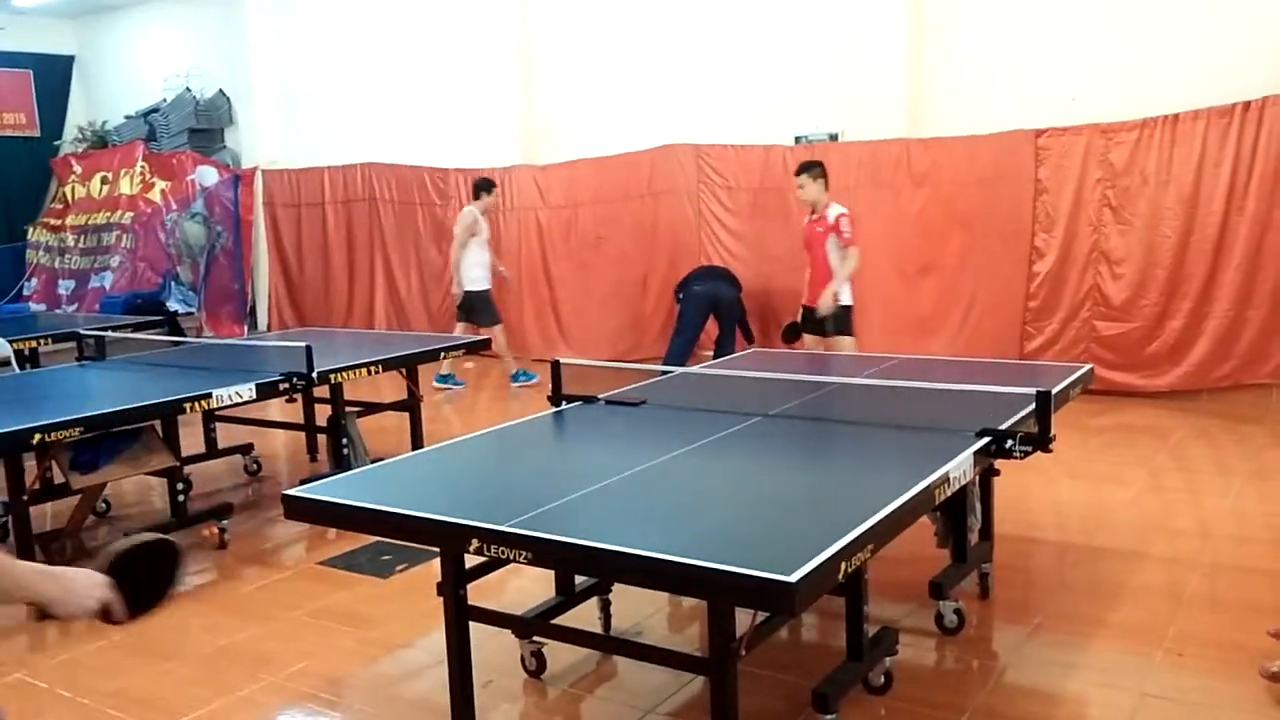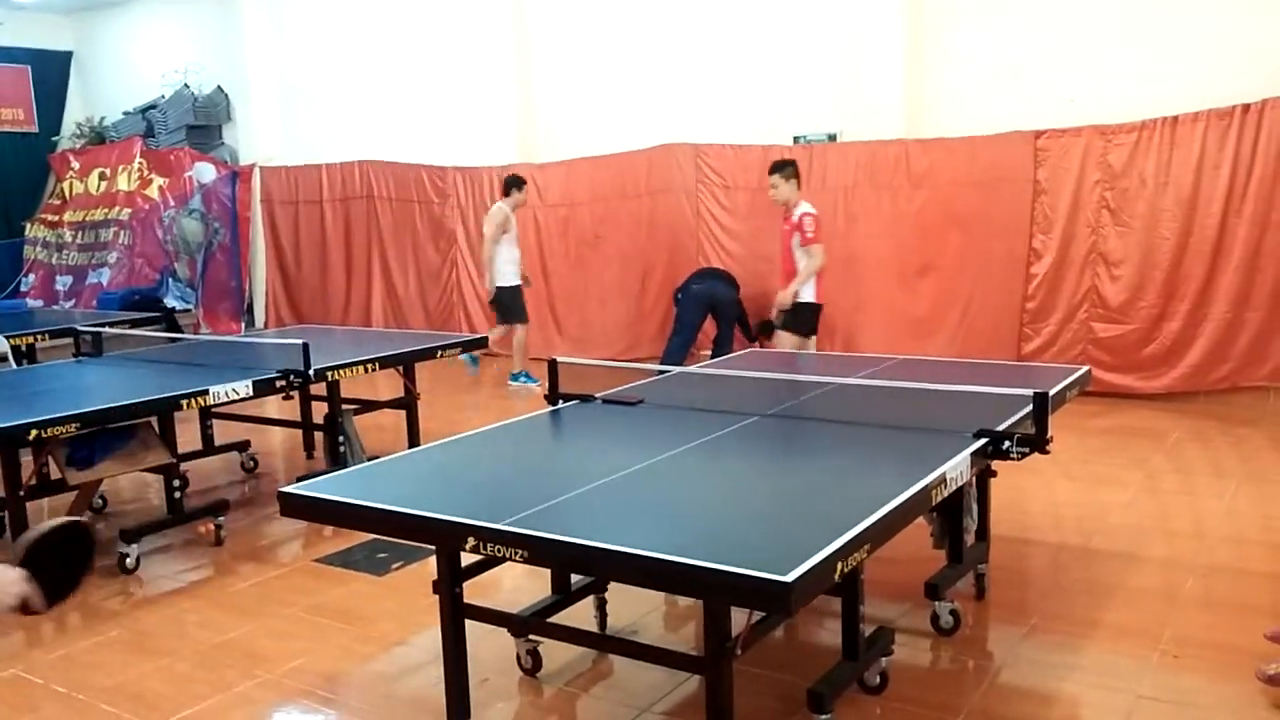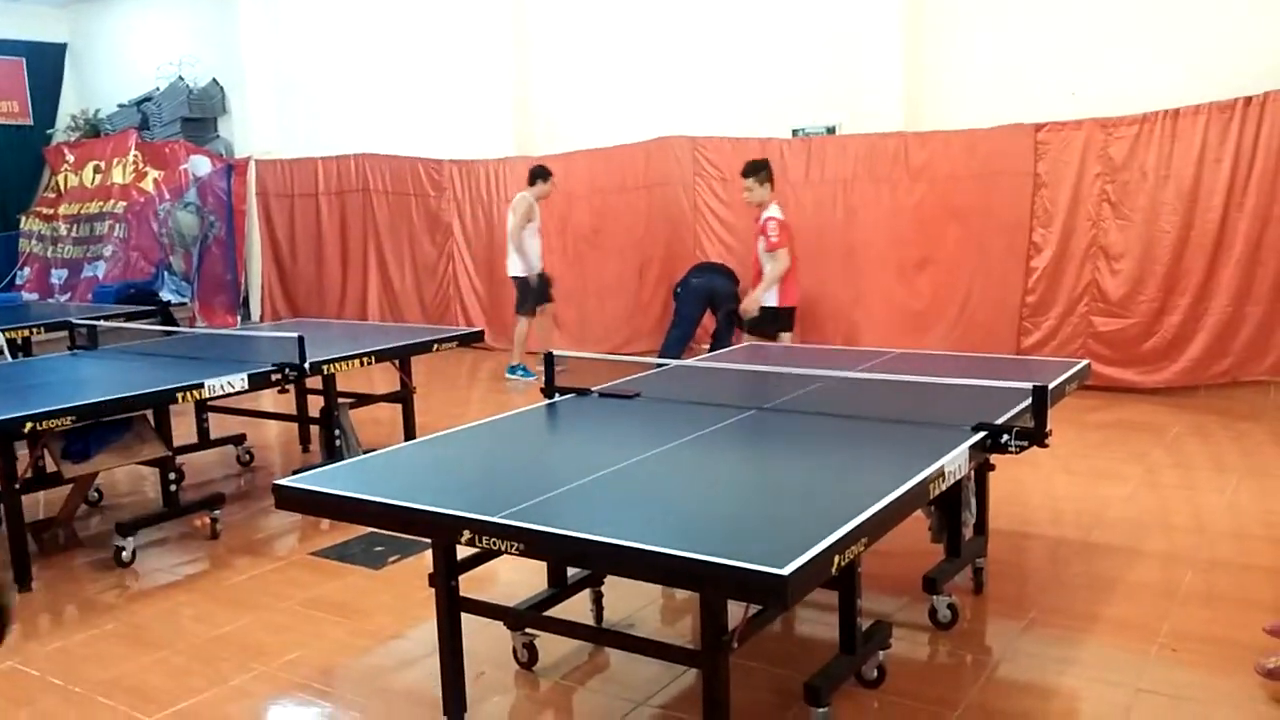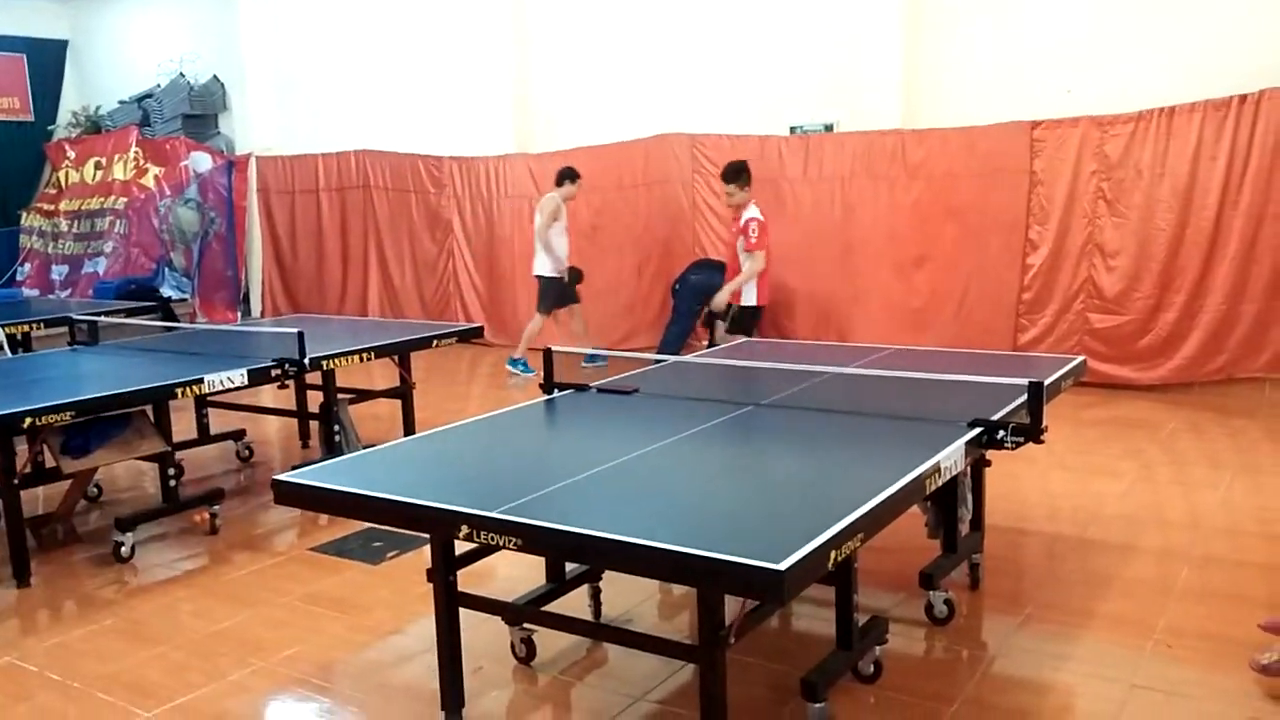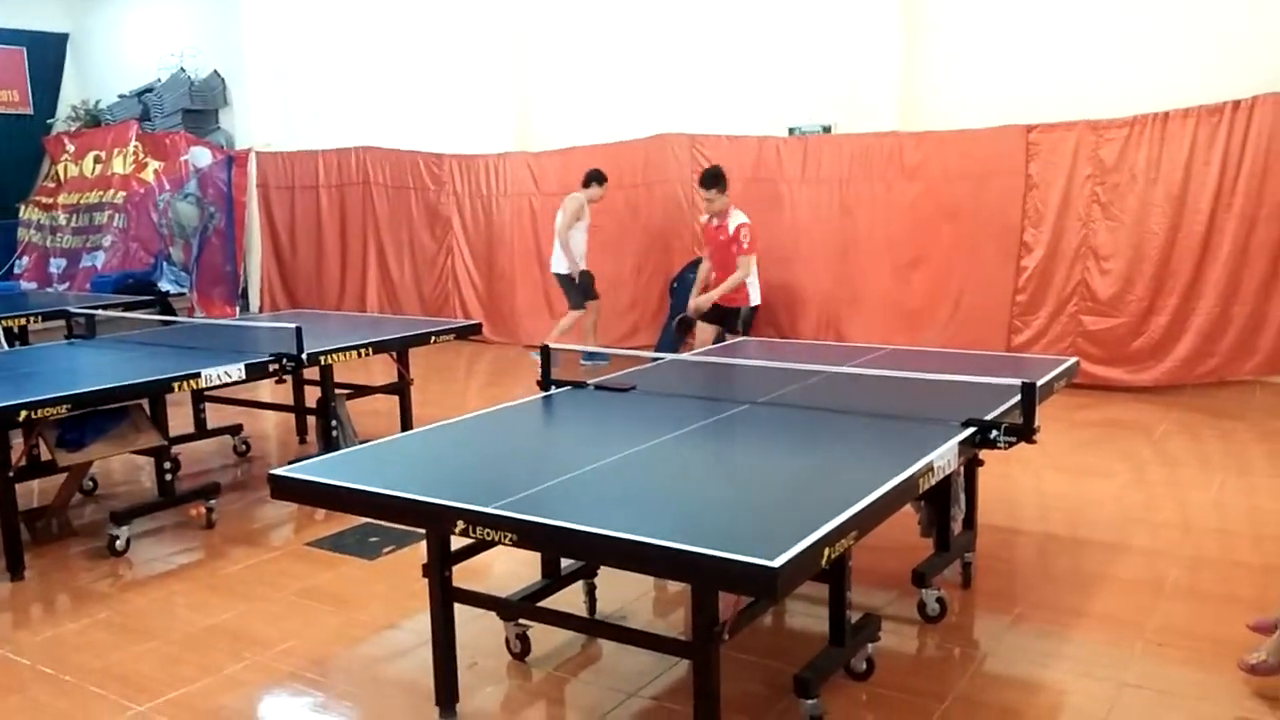
dt=0.2s
person 1, frame 1
left shoulder: (479, 217)
right shoulder: (469, 216)
right elbow: (455, 251)
left wrist: (498, 267)
right wrist: (456, 284)
left hip: (475, 285)
right hip: (474, 286)
left knee: (462, 329)
right knee: (496, 328)
left ankle: (444, 374)
right ankle: (515, 373)
person 1, frame 2
left shoulder: (506, 213)
right shoulder: (501, 213)
right elbow: (488, 248)
left wrist: (520, 270)
right wrist: (489, 281)
left hip: (508, 279)
right hip: (505, 281)
left knee: (506, 326)
right knee: (521, 324)
left ankle: (473, 354)
right ankle: (518, 373)
person 1, frame 3
left shoulder: (530, 202)
right shoulder: (525, 202)
right elbow: (515, 236)
right wrist: (530, 267)
left hip: (530, 270)
right hip: (524, 271)
left knee: (545, 308)
right knee: (526, 317)
right ankle: (515, 366)
person 1, frame 4
left shoulder: (558, 203)
right shoulder: (552, 201)
right elbow: (541, 233)
right wrist: (558, 262)
left hip: (558, 270)
right hip: (549, 271)
left knee: (576, 309)
right knee: (542, 316)
left ankle: (588, 355)
right ankle: (516, 359)
person 1, frame 5
left shoulder: (582, 204)
right shoulder: (576, 202)
right elbow: (561, 232)
left wrist: (578, 265)
right wrist: (572, 263)
left hip: (575, 266)
right hip: (565, 267)
left knee: (593, 305)
right knee: (578, 312)
left ankle: (590, 352)
person 2, frame 1
left shoulder: (838, 216)
right shoulder: (808, 221)
left elbow: (852, 261)
left wrist: (829, 292)
right wrist: (804, 305)
left hip: (836, 300)
right hip: (813, 301)
person 2, frame 2
left shoulder: (805, 215)
right shoulder: (790, 216)
left elbow: (817, 259)
left wrist: (790, 289)
right wrist: (784, 293)
left hip: (804, 298)
right hip: (801, 298)
person 2, frame 3
left shoulder: (771, 219)
right shoulder: (769, 215)
left elbow: (782, 262)
left wrist: (755, 296)
right wrist: (754, 294)
left hip: (771, 300)
right hip: (783, 299)
person 2, frame 4
left shoulder: (752, 219)
right shoulder: (739, 215)
left elbow: (758, 265)
left wrist: (726, 291)
right wrist: (725, 291)
left hip: (747, 298)
right hip: (734, 296)
right knee: (721, 344)
person 2, frame 5
left shoulder: (740, 224)
right shoulder: (706, 222)
left elbow: (745, 271)
left wrist: (711, 296)
right wrist: (694, 294)
left hip: (742, 300)
right hip: (717, 297)
right knee: (700, 349)
